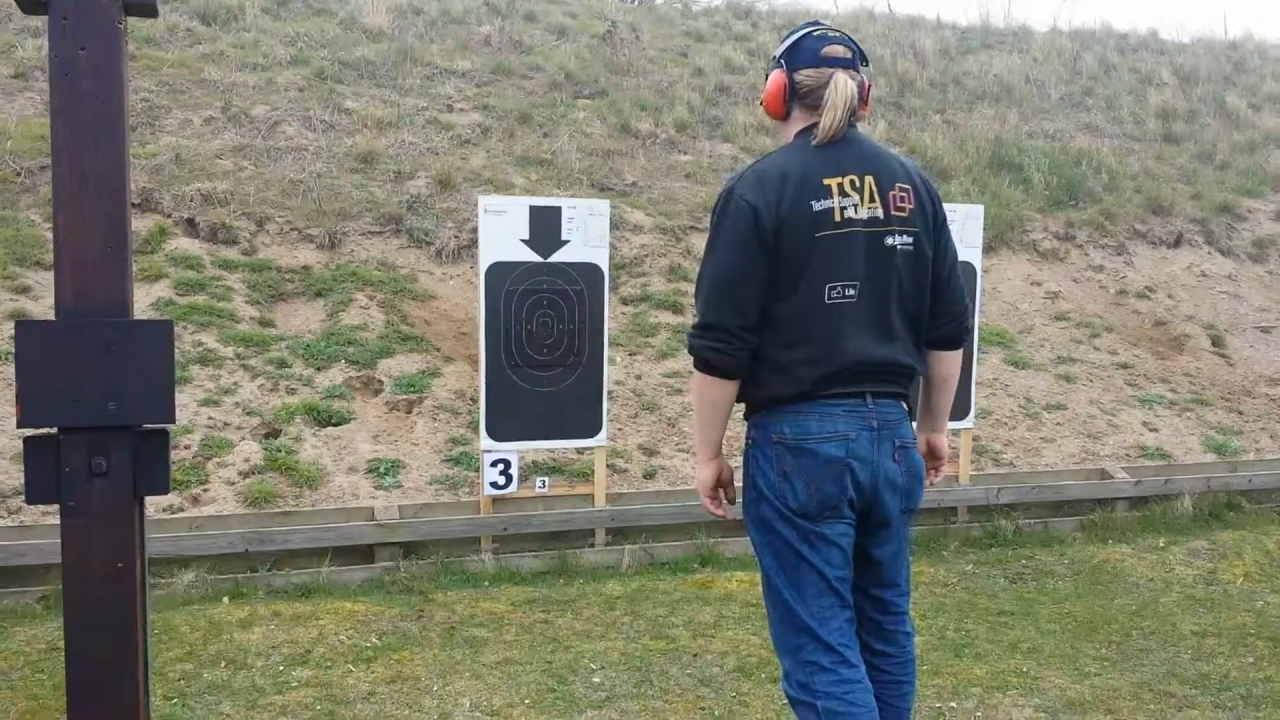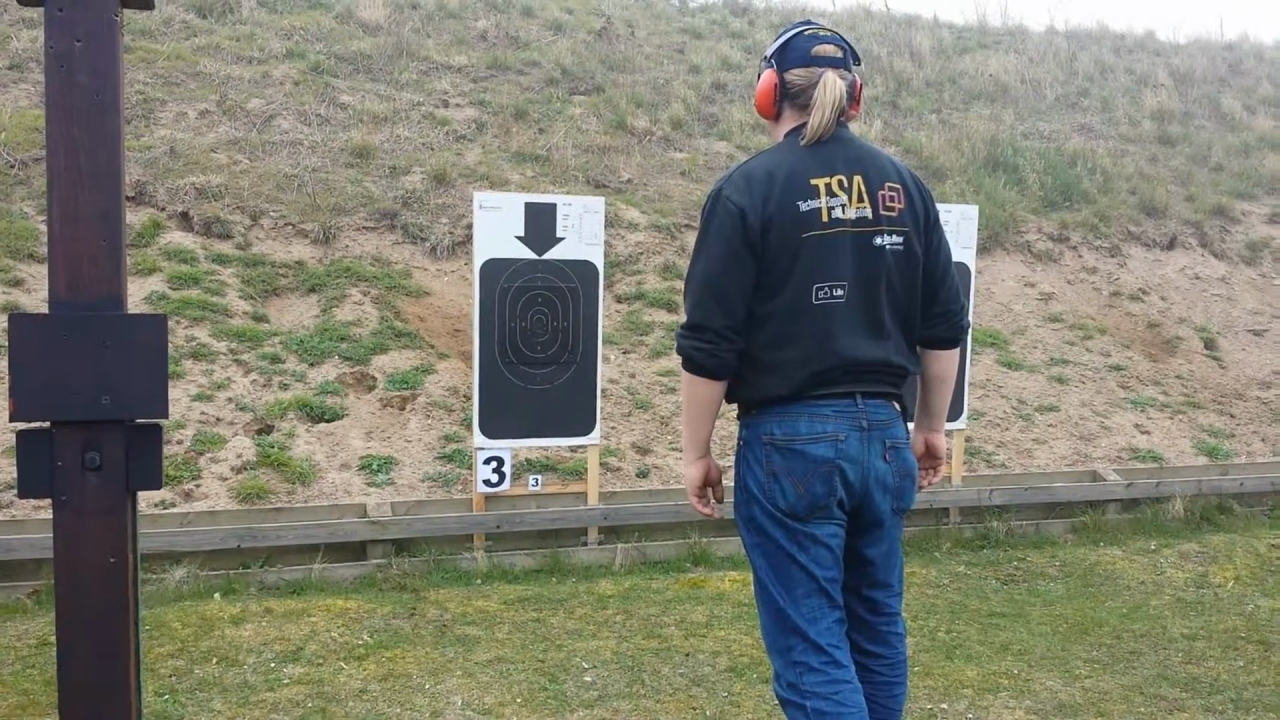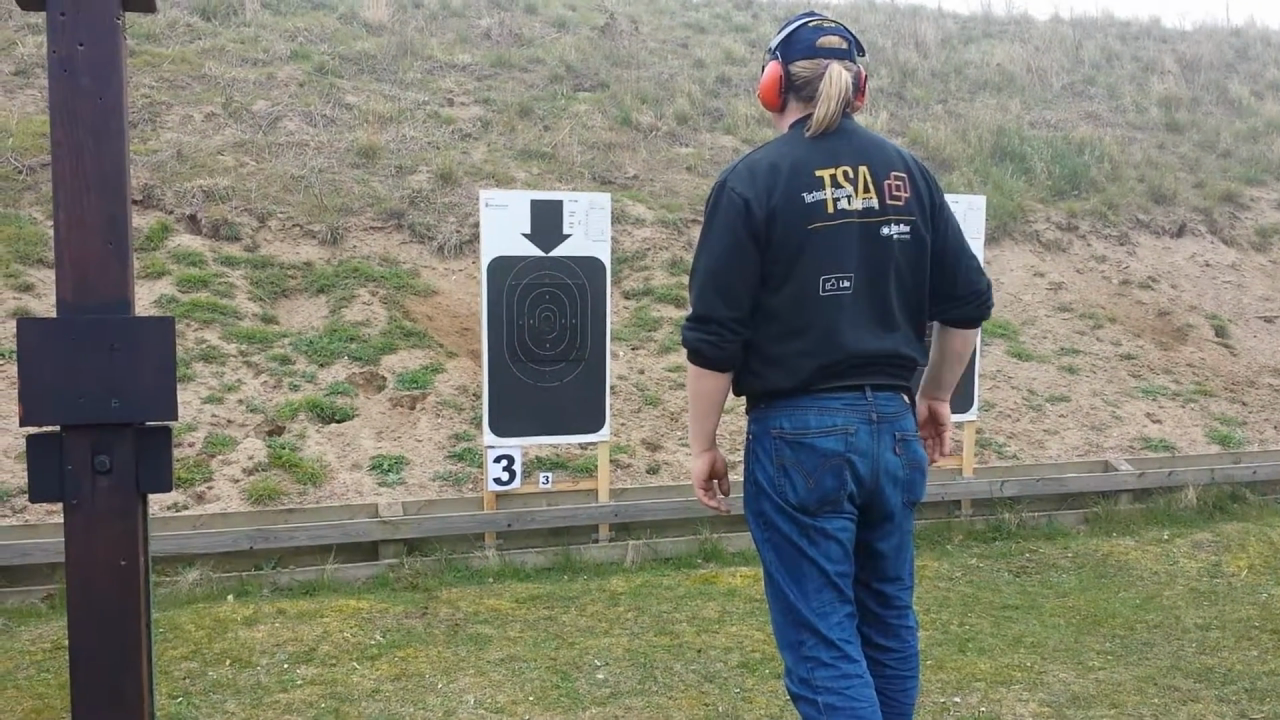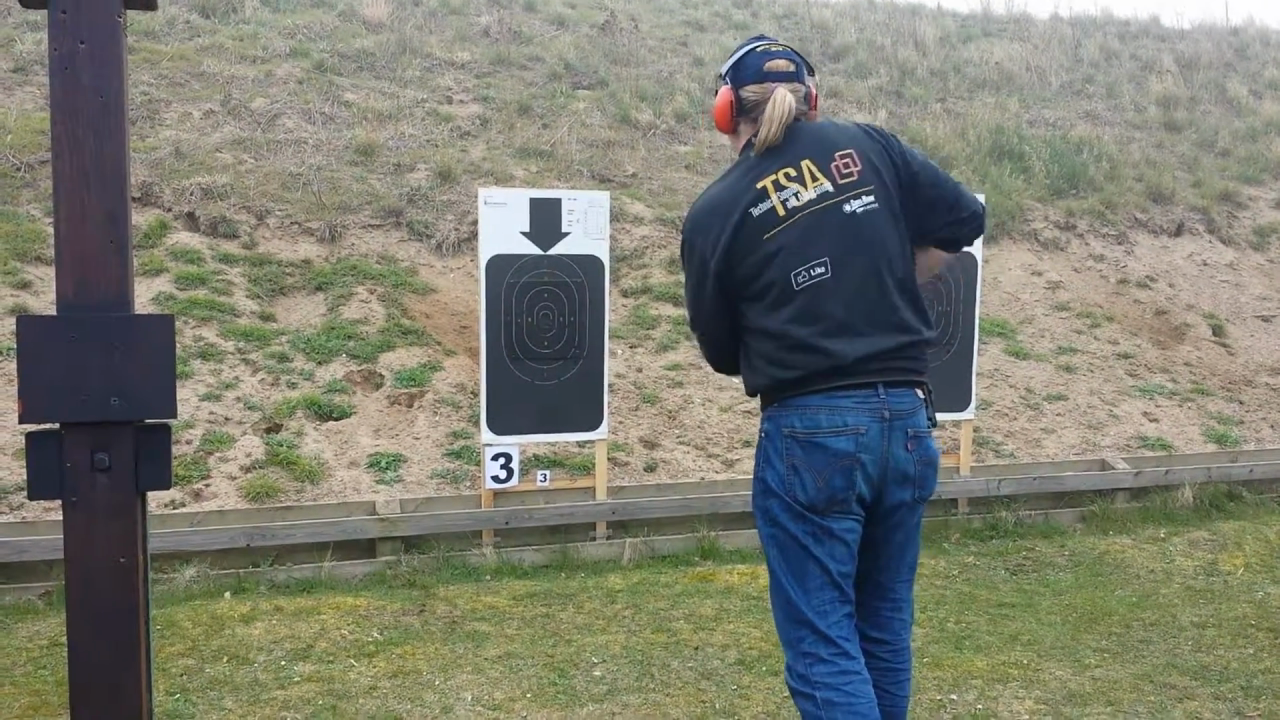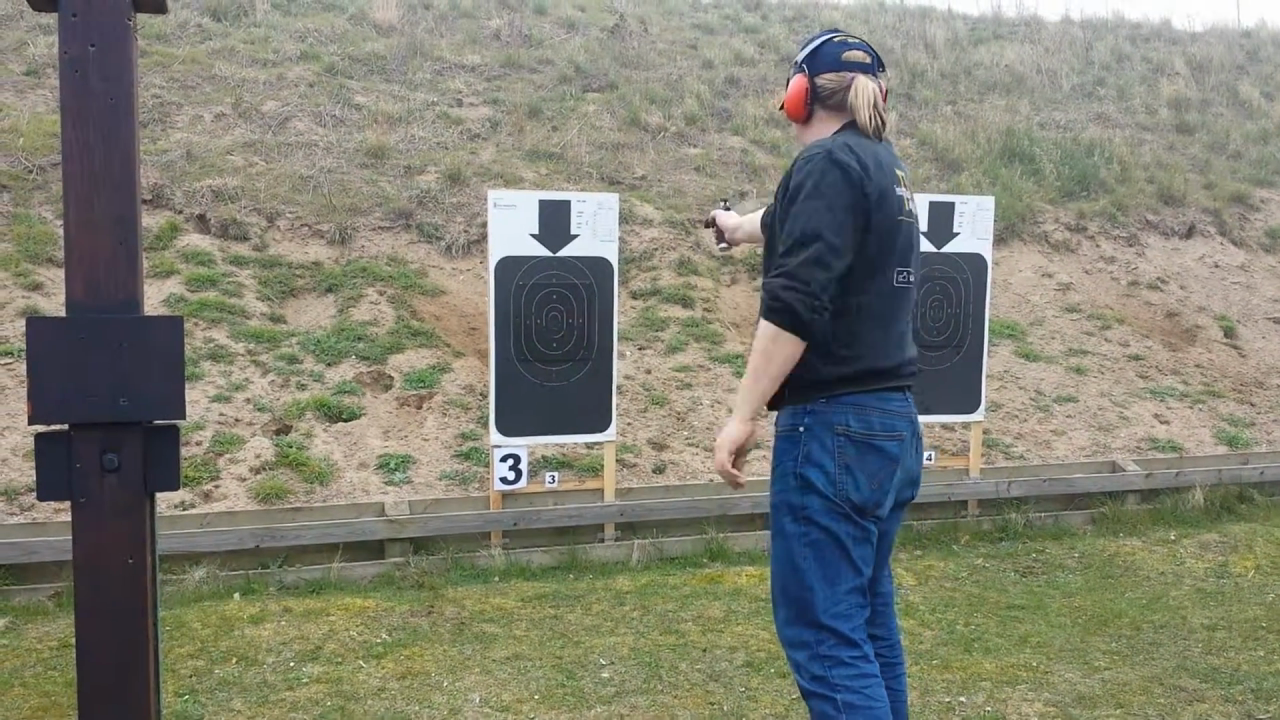
dt=1s
person 1, frame 1
left shoulder: (759, 189)
right shoulder: (911, 185)
left elbow: (722, 344)
right elbow: (947, 328)
left wrist: (708, 452)
right wrist: (932, 426)
left hip: (798, 440)
right hip: (888, 433)
left knee: (819, 645)
right knee: (885, 622)
person 1, frame 2
left shoulder: (748, 189)
right shoulder: (904, 186)
left elbow: (709, 345)
right elbow: (943, 327)
left wrist: (696, 452)
right wrist: (930, 427)
left hip: (790, 441)
right hip: (881, 434)
left knee: (810, 644)
right knee: (876, 624)
person 1, frame 3
left shoulder: (752, 180)
right shoulder: (907, 174)
left elbow: (714, 335)
right elbow: (966, 304)
left wrist: (702, 443)
right wrist: (935, 396)
left hip: (798, 435)
right hip: (891, 429)
left knee: (821, 641)
right knee: (888, 620)
person 1, frame 4
left shoulder: (714, 212)
right shoulder: (865, 146)
left elbow: (722, 350)
right elbow: (963, 220)
left hip: (809, 434)
right hip: (904, 422)
left knee: (821, 638)
right knee: (884, 624)
person 1, frame 5
left shoulder: (829, 163)
right shoulder: (884, 169)
left elbow: (796, 300)
left wrist: (743, 413)
right wrist: (744, 225)
left hip: (833, 428)
right hip: (892, 425)
left knee: (825, 632)
right knee: (868, 617)
